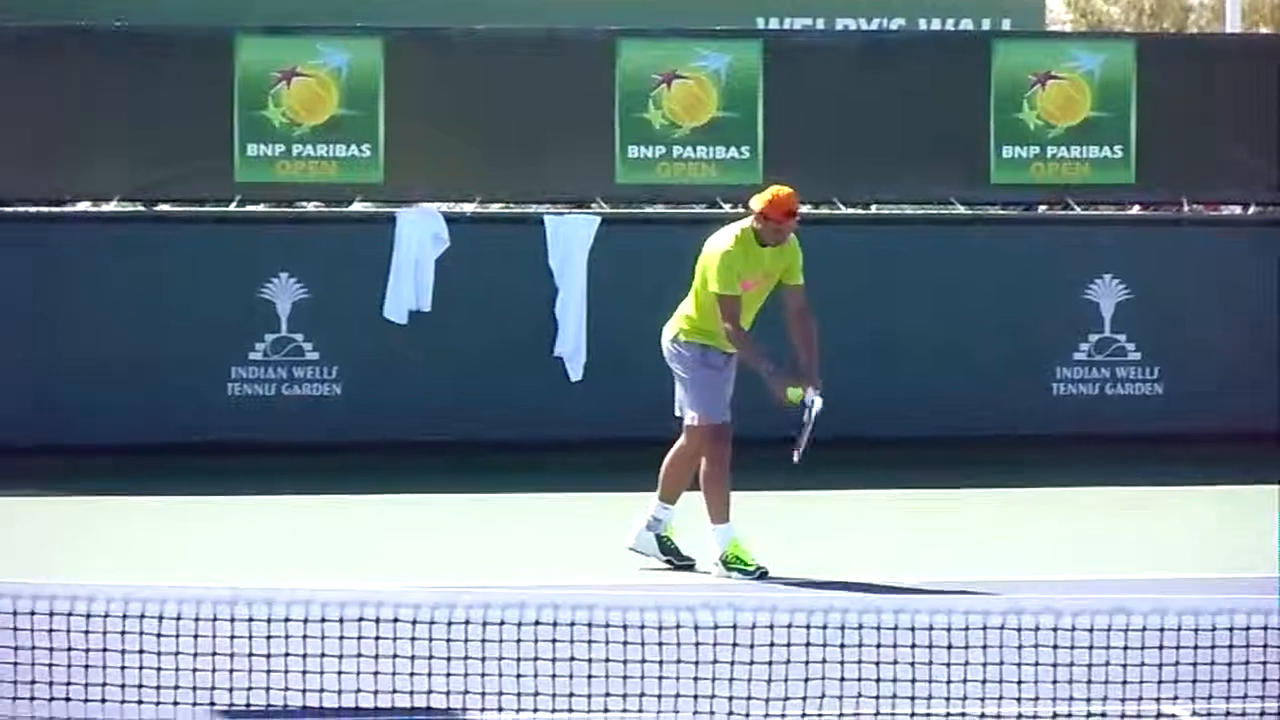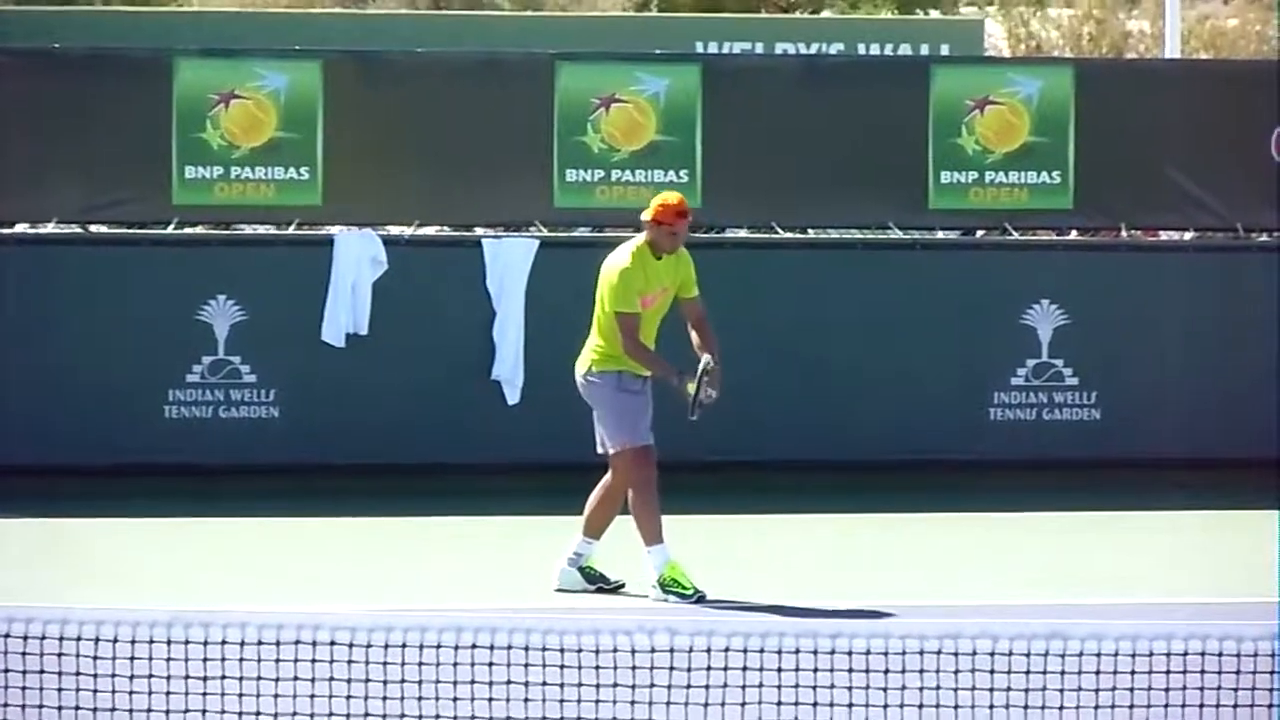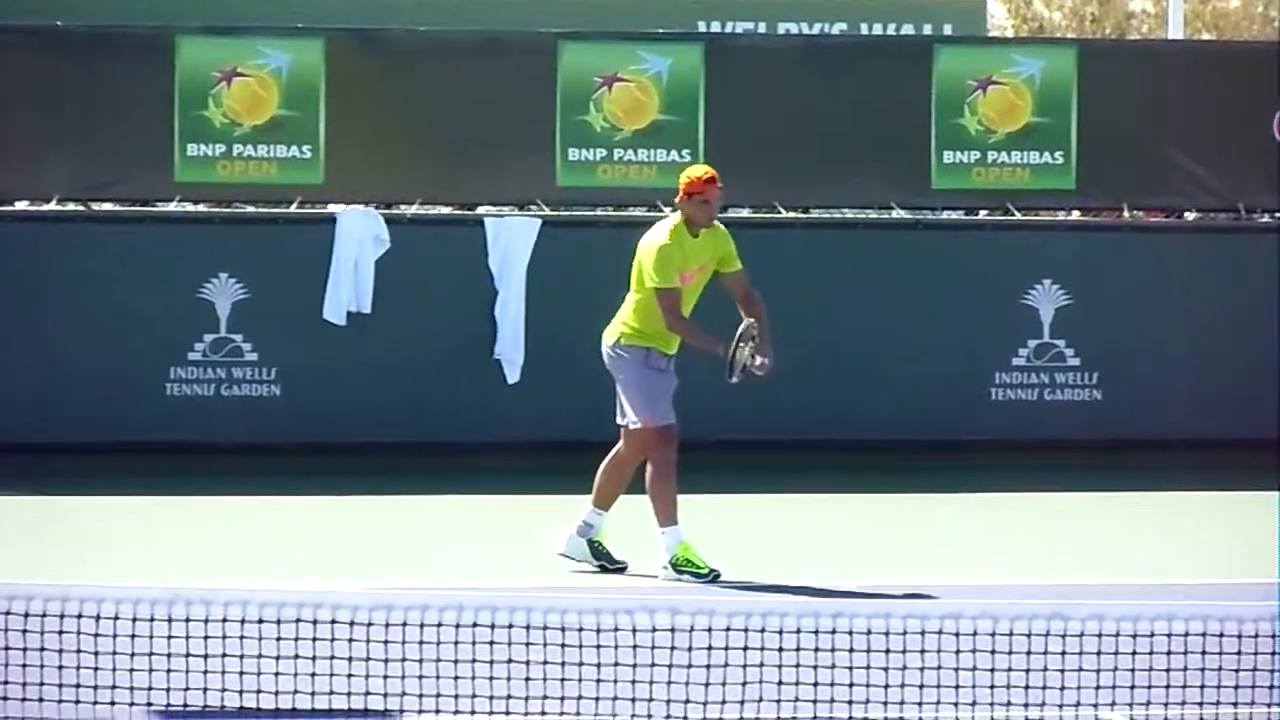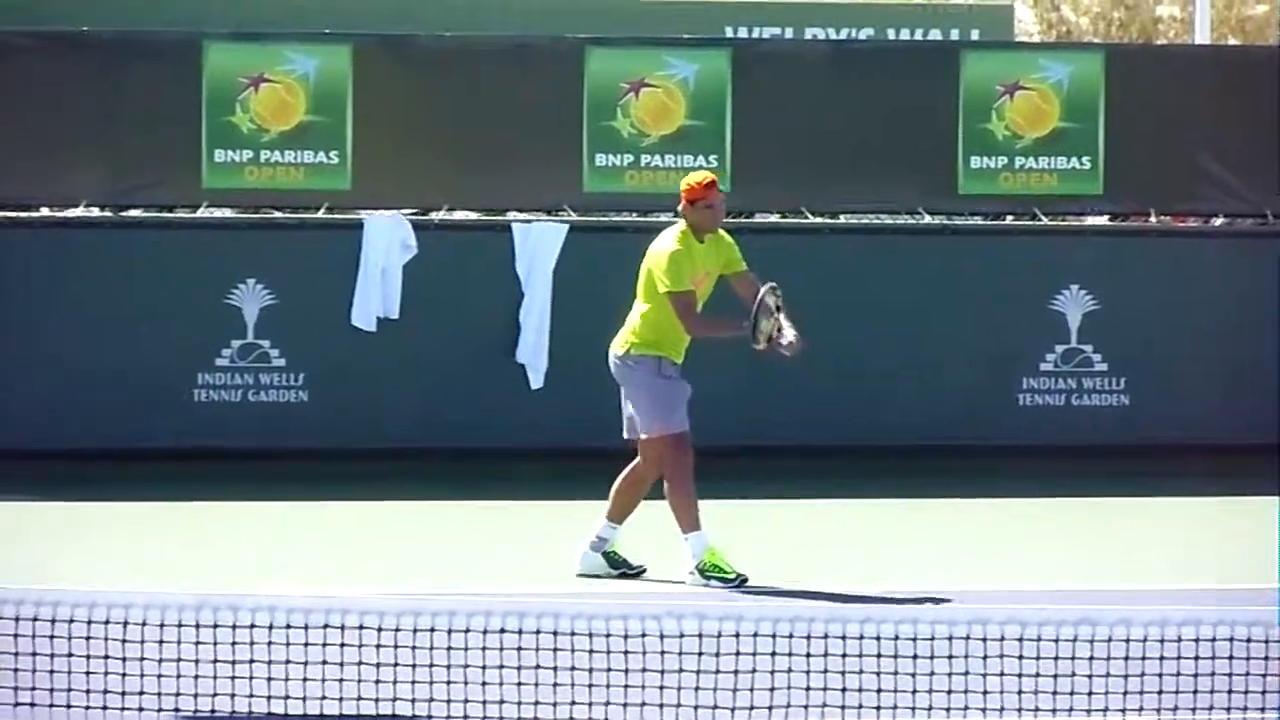
dt=0.7s
person 1, frame 1
left shoulder: (788, 246)
right shoulder: (726, 250)
left elbow: (798, 311)
right elbow: (731, 325)
left wrist: (810, 369)
right wrist: (770, 373)
left hip: (722, 349)
right hip: (693, 342)
left knee: (694, 441)
right knee: (717, 440)
left ankle: (652, 529)
right ankle: (726, 549)
person 1, frame 2
left shoulder: (680, 260)
right shoulder: (623, 268)
left elbow: (696, 320)
right elbow: (630, 343)
left wrist: (710, 363)
right wrist: (677, 379)
left hip: (632, 374)
right hip: (608, 372)
left knee: (622, 474)
right knee: (642, 466)
left ankle: (575, 565)
right ankle: (662, 572)
person 1, frame 3
left shoulder: (718, 236)
right shoulder: (662, 244)
left elbow: (745, 295)
right elbow: (672, 319)
left wrist: (761, 342)
right wrist: (722, 347)
left hip: (655, 350)
right hip: (634, 346)
left knee: (633, 446)
right knee: (663, 442)
left ankle: (584, 534)
right ankle: (675, 552)
person 1, frame 4
left shoulder: (720, 242)
right shoulder: (671, 251)
left elbow: (755, 294)
right elbow: (691, 322)
left wrist: (785, 328)
right wrist: (748, 329)
left hip: (659, 358)
right hip: (642, 356)
left knee: (651, 461)
right knee: (678, 452)
left ankle: (597, 548)
right ankle: (701, 558)
